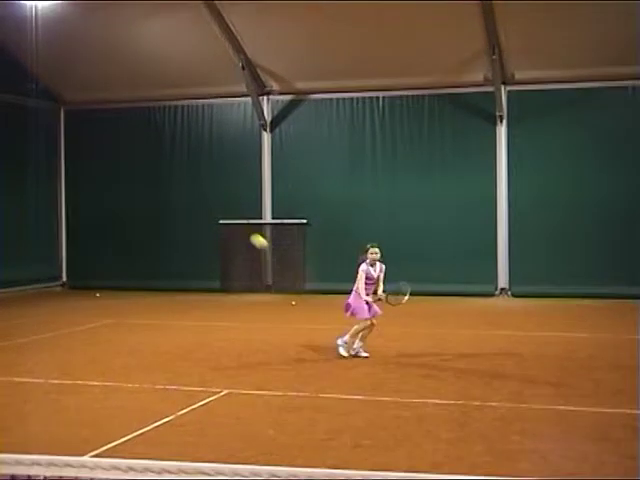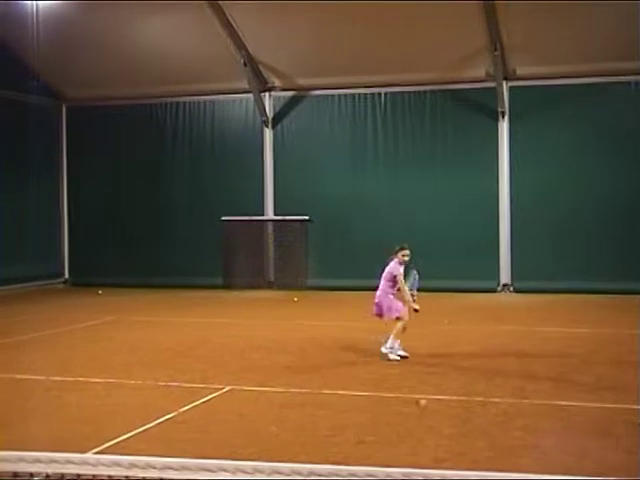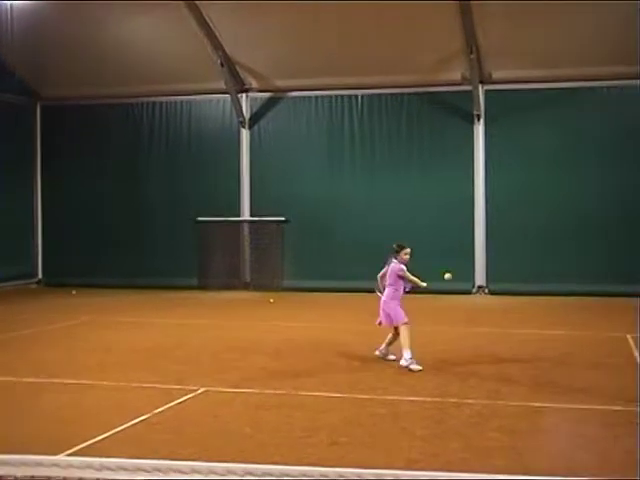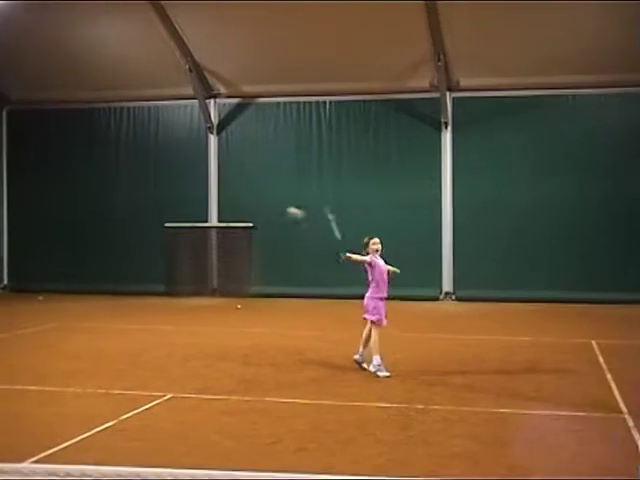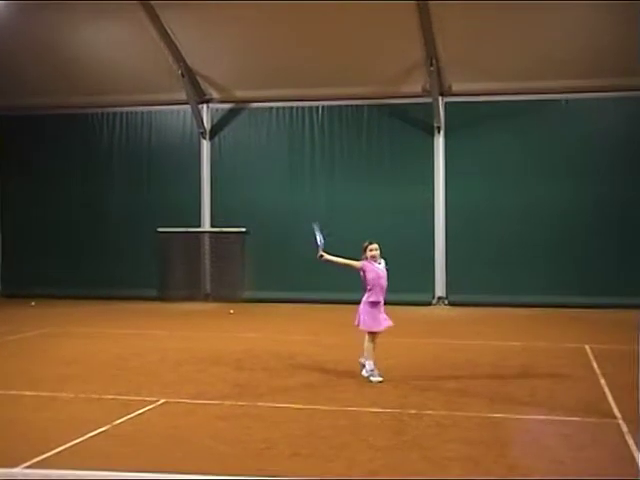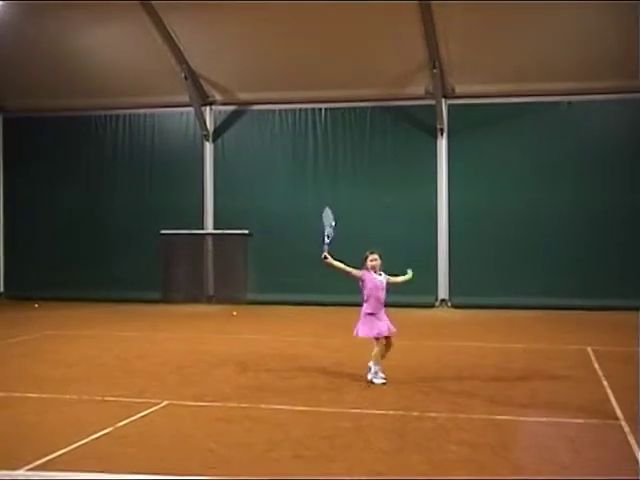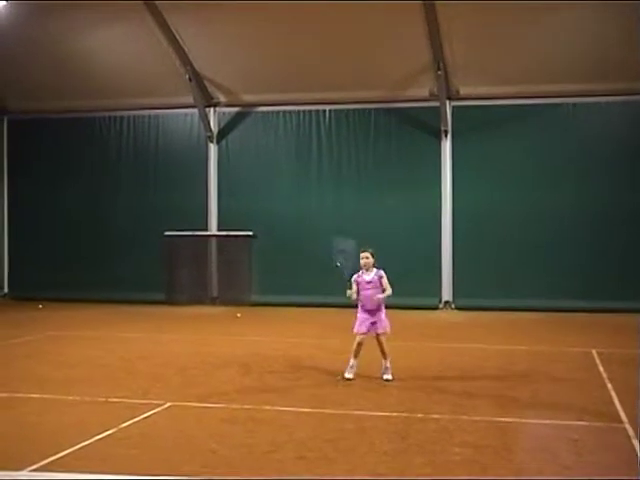
dt=0.3s
person 1, frame 1
left shoulder: (381, 267)
right shoulder: (364, 267)
left elbow: (380, 283)
right elbow: (361, 283)
left wrist: (379, 291)
right wrist: (364, 296)
left hip: (368, 298)
right hip: (358, 297)
left knee: (372, 323)
right knee: (366, 323)
left ankle: (356, 348)
right ankle: (344, 341)
person 1, frame 2
left shoulder: (394, 264)
right shoulder: (397, 268)
right elbow: (403, 288)
left wrist: (404, 291)
right wrist: (412, 304)
left hip: (387, 296)
right hip: (385, 296)
left knee: (403, 319)
right knee: (404, 318)
left ankle: (395, 346)
right ankle: (388, 347)
person 1, frame 3
left shoulder: (391, 265)
right shoulder: (398, 267)
left elbow: (380, 277)
right elbow: (411, 279)
left wrist: (383, 289)
right wrist: (422, 284)
left hip: (389, 301)
right hip: (391, 302)
left knee: (398, 330)
right knee: (404, 328)
left ankle: (383, 351)
right ankle: (406, 359)
person 1, frame 4
left shoulder: (379, 260)
right shoulder: (370, 258)
right elbow: (360, 258)
left wrist: (392, 269)
right wrist: (350, 256)
left hip: (379, 298)
right hip: (374, 298)
left knee: (371, 327)
right knee: (377, 330)
left ankle: (360, 355)
right ankle: (376, 365)
person 1, frame 5
left shoulder: (381, 266)
right shoulder: (364, 265)
right elbow: (346, 262)
right wrist: (327, 256)
left hip: (379, 304)
right hip: (369, 304)
left knee: (373, 336)
right knee: (371, 336)
left ankle: (366, 361)
right ankle: (369, 369)
person 1, frame 6
left shoulder: (383, 277)
right shoulder: (363, 274)
left elbow: (395, 280)
right elbow: (346, 268)
left wrist: (408, 276)
right wrist: (330, 260)
left hip: (380, 314)
right hip: (368, 314)
left knee: (389, 342)
right knee: (379, 342)
left ankle: (374, 366)
right ankle: (372, 372)
person 1, frame 7
left shoulder: (379, 274)
right shoulder: (356, 277)
left elbow: (389, 290)
right elbow: (355, 295)
left wrist: (383, 296)
right wrist: (351, 295)
left hip: (378, 312)
right hip: (364, 312)
left knee: (381, 340)
right knee: (360, 340)
left ankle: (386, 368)
right ankle: (352, 366)
